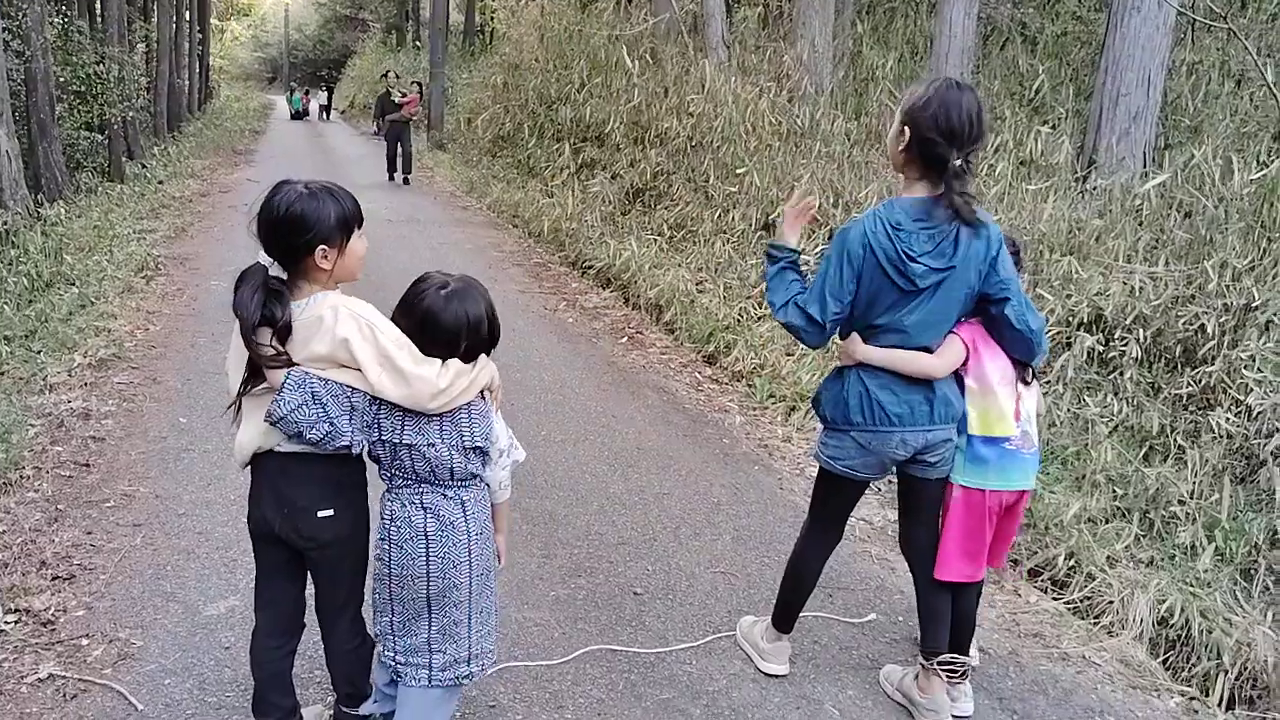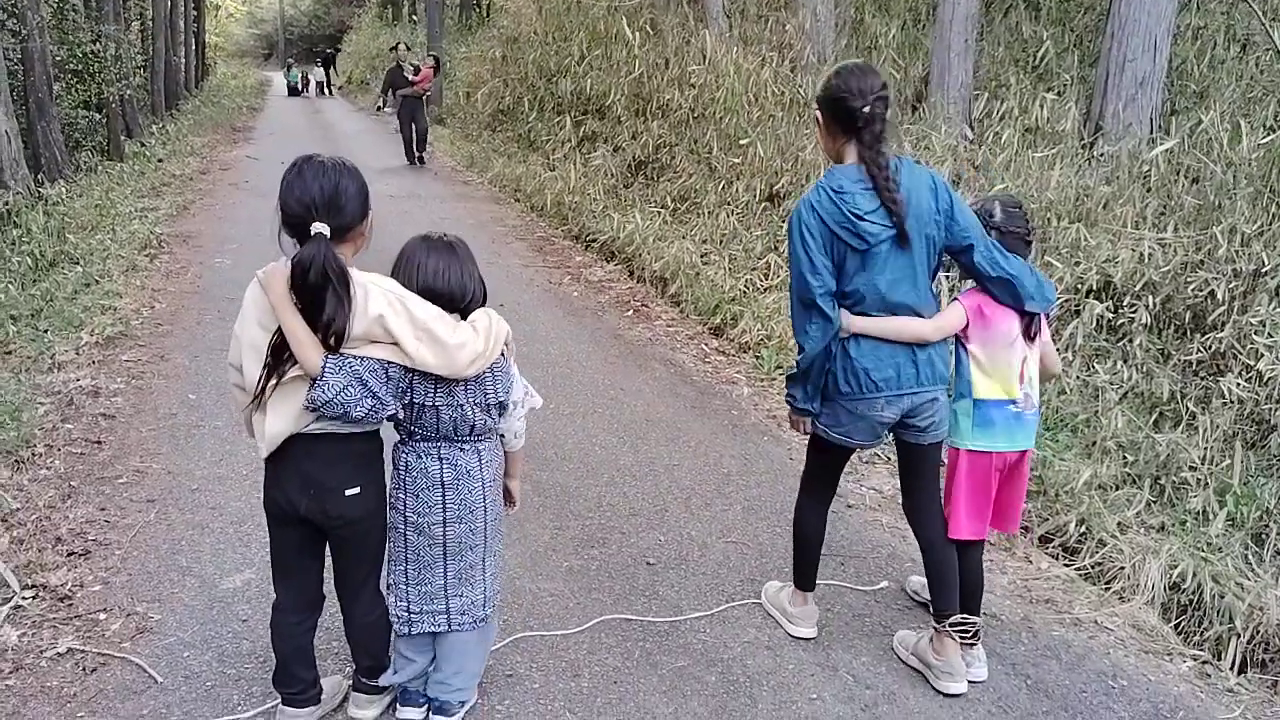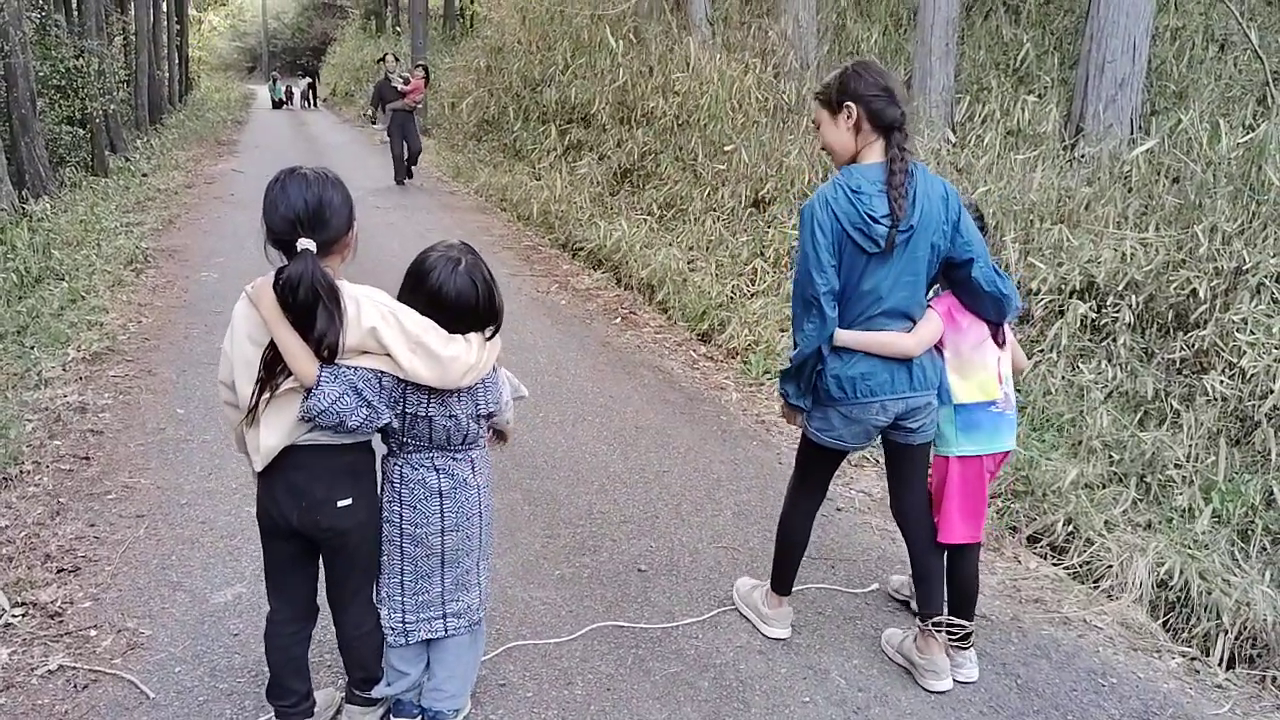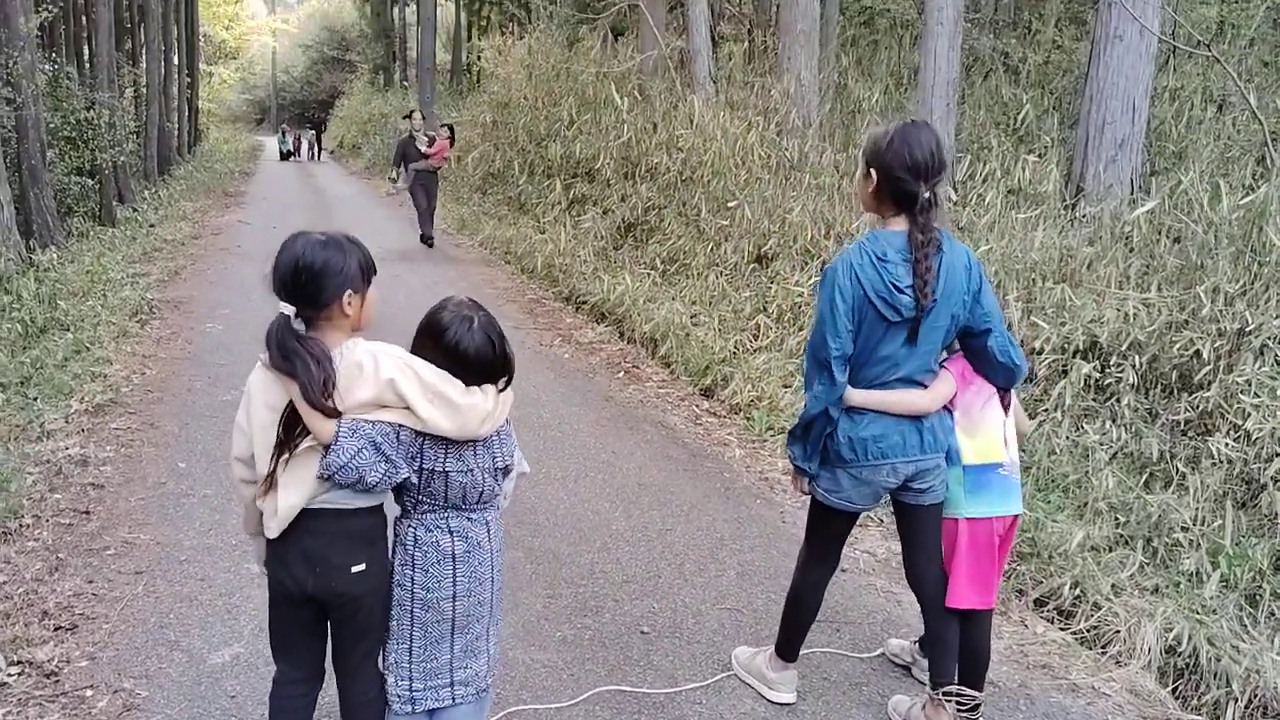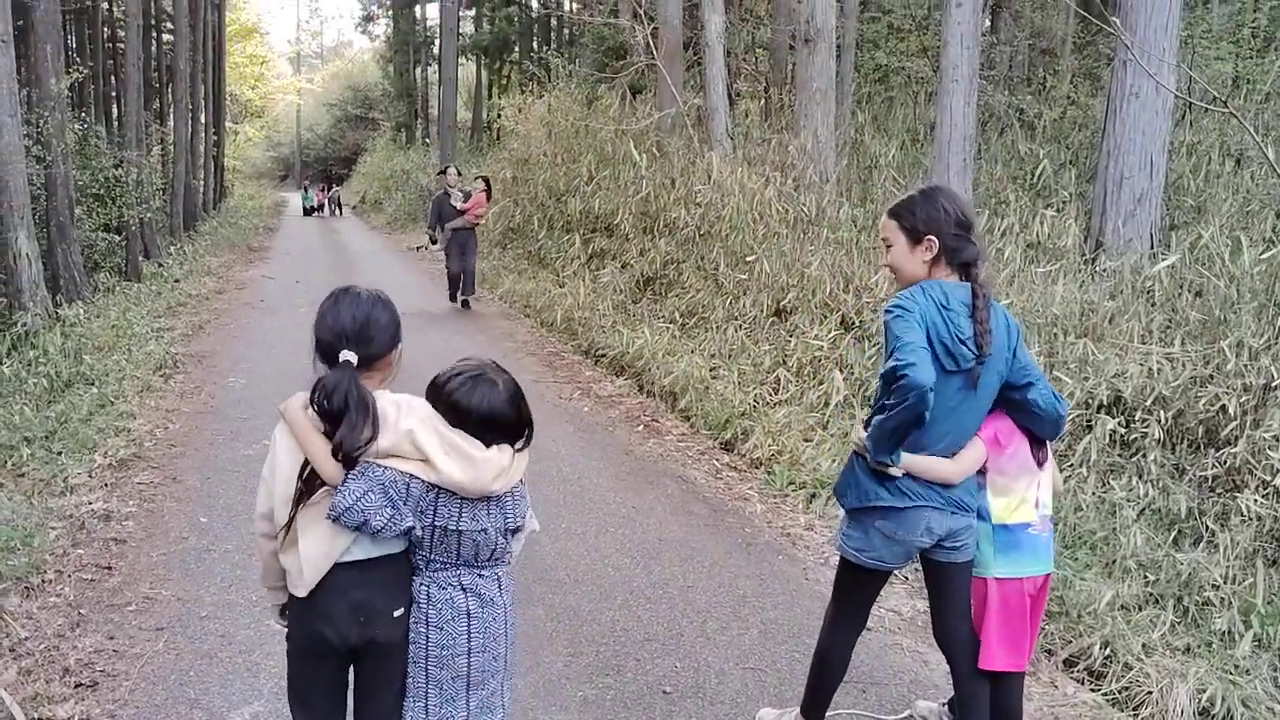
dt=1s
person 1, frame 1
left shoulder: (864, 233)
right shoulder: (980, 231)
left elbow: (813, 325)
right elbow: (1016, 321)
left wrist: (785, 247)
right wrist: (1030, 358)
left hip: (866, 414)
right hip: (936, 417)
left knee: (822, 530)
right knee: (923, 542)
left ankle: (775, 638)
person 1, frame 2
left shoulder: (815, 208)
right shoulder: (928, 185)
left elbow: (815, 314)
right elbow: (987, 259)
left wrist: (801, 395)
right wrist: (1040, 300)
left hip: (856, 382)
right hip: (925, 376)
left knee: (817, 488)
right knee: (926, 505)
left ankle: (800, 601)
right ankle: (947, 646)
person 1, frame 3
left shoulder: (828, 204)
right shoulder: (938, 194)
left elbow: (815, 312)
right elbow: (982, 281)
left wrist: (796, 389)
right wrist: (1007, 310)
left hip: (847, 385)
right hip: (916, 381)
left knee: (805, 492)
right knee: (914, 504)
left ankle: (775, 603)
right ankle: (931, 645)
person 1, frame 4
left shoulder: (852, 266)
right shoulder: (960, 262)
left elbow: (826, 373)
right elbow: (999, 354)
left wrist: (804, 451)
right wrist: (1002, 397)
left hip: (858, 447)
right hip: (927, 445)
left knee: (818, 559)
right knee: (929, 570)
left ankle: (781, 668)
person 1, frame 5
left shoulder: (911, 307)
right shoulder: (999, 321)
left elbow: (914, 382)
right elbow: (1047, 409)
left wrist: (880, 441)
left hip: (892, 504)
right hip: (958, 505)
left knee: (844, 618)
right knee: (957, 630)
person 2, frame 1
left shoulder: (258, 310)
right shoulder: (349, 322)
left elbow: (245, 387)
right elbow: (426, 386)
right wrist: (483, 372)
left hip: (268, 485)
right hip: (331, 491)
left knee: (274, 616)
right knee: (341, 614)
person 2, frame 2
left shoulder: (263, 290)
right shoulder: (376, 299)
left elbow: (242, 377)
right elbow: (458, 351)
right wrist: (494, 326)
left hip: (285, 468)
right hip: (350, 469)
left knee: (293, 593)
right knee: (361, 588)
person 2, frame 3
left shoulder: (251, 307)
right shoulder: (368, 312)
left elbow: (232, 394)
right elbow: (454, 362)
right wrist: (487, 341)
left hip: (278, 481)
right hip: (344, 479)
left knee: (287, 606)
right knee: (354, 599)
person 2, frame 4
left shoulder: (268, 372)
right shoulder: (382, 369)
left elbow: (245, 467)
right elbow: (471, 414)
left wrist: (264, 539)
right wrist: (500, 395)
left hip: (290, 544)
right hip: (356, 543)
left knee: (294, 673)
right knee: (360, 671)
person 2, frame 5
right shoulder: (408, 419)
left elbow: (269, 522)
right elbow: (486, 472)
left wrist: (279, 595)
right wrist: (515, 453)
left hip: (316, 596)
right hip: (386, 592)
person 3, frame 1
left shoulder: (375, 399)
right shoulder: (477, 412)
left elbow: (290, 389)
right elbow: (497, 481)
right wrist: (500, 532)
left hip: (401, 534)
right hip: (462, 538)
left knee: (400, 627)
right knee: (445, 642)
person 3, frame 2
left shoulder: (396, 362)
right shoulder: (493, 360)
left elbow: (321, 367)
right elbow: (512, 428)
left wrist: (279, 295)
right wrist: (513, 476)
left hip: (415, 489)
right hip: (475, 491)
left knee: (412, 584)
right knee: (467, 589)
person 3, frame 3
left shoulder: (391, 375)
right shoulder: (483, 374)
left elbow: (314, 378)
right elbow: (502, 419)
left wrist: (271, 310)
right wrist: (498, 430)
left hip: (407, 500)
right hip: (465, 501)
left knee: (405, 595)
right knee: (460, 596)
person 3, frame 4
left shoulder: (407, 433)
right shoulder: (498, 431)
left elbow: (330, 433)
right elbow: (500, 492)
left hip: (421, 564)
right hip: (479, 563)
left knee: (414, 666)
right knee: (470, 662)
person 3, frame 5
left shoulder: (421, 486)
right shoulder: (511, 483)
left elbow: (338, 475)
left wrist: (296, 415)
left hip: (436, 619)
right hip: (490, 616)
person 4, frame 1
left shoulder: (968, 335)
left elbow: (935, 367)
right elbow: (1033, 406)
left wrist: (867, 354)
left hip: (978, 472)
right hip: (1019, 473)
left knee: (959, 572)
right knee: (972, 563)
right ankle: (960, 639)
person 4, frame 2
left shoulder: (974, 302)
right shoulder: (1031, 305)
left elbow: (929, 331)
right elbow: (1053, 367)
left wrist: (856, 323)
left hip: (981, 435)
right hip: (1019, 433)
left knee: (965, 535)
right knee: (970, 527)
left ankle: (968, 646)
right ankle: (951, 591)
person 4, frame 3
left shoulder: (946, 305)
left elbow: (910, 345)
right elbow: (1019, 363)
left wrist: (836, 336)
left hip: (964, 438)
right hip: (995, 431)
left knee: (960, 539)
right knee: (943, 519)
left ankle: (960, 650)
person 4, frame 4
left shoulder: (960, 366)
left elbow: (925, 403)
right elbow: (1024, 427)
left wrist: (855, 397)
left hip: (974, 501)
right hip: (1002, 497)
left knee: (971, 602)
right knee: (961, 589)
right ankle: (929, 652)
person 4, frame 5
left shoulder: (994, 427)
left elbow: (952, 472)
right elbow: (1056, 484)
left hip: (1004, 559)
right hip: (1036, 555)
left knee: (1002, 661)
right knee: (989, 647)
